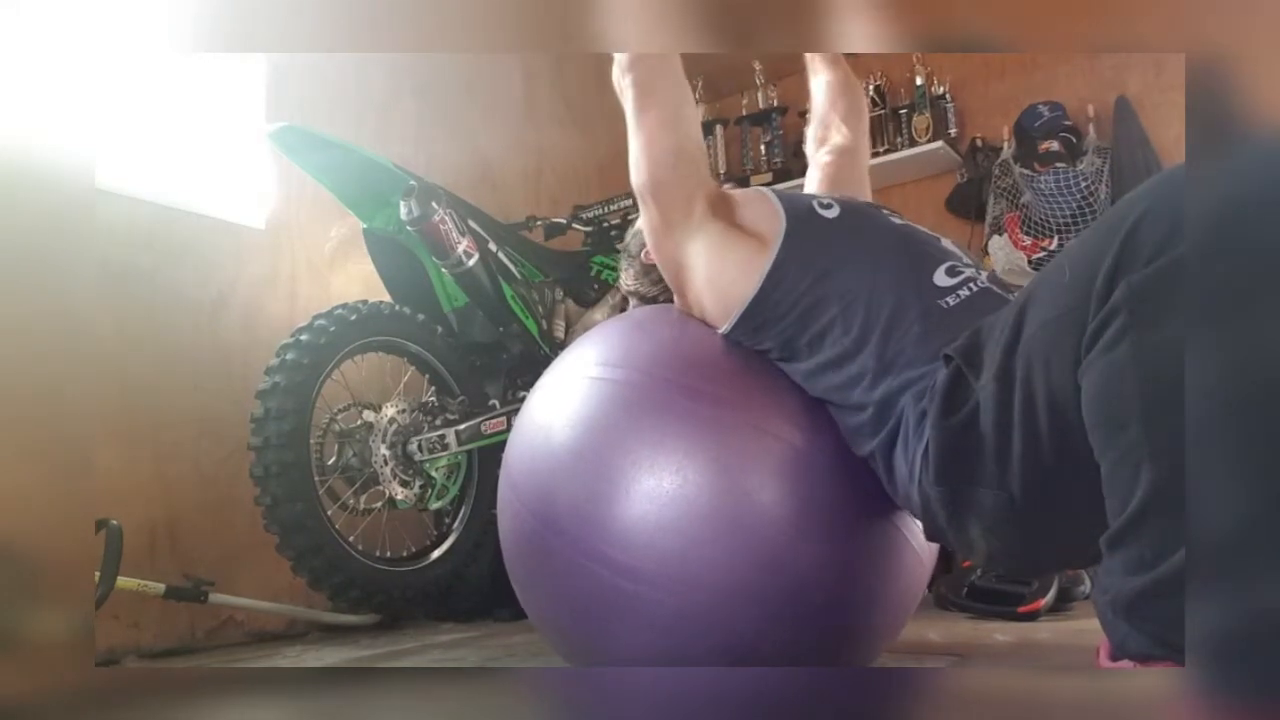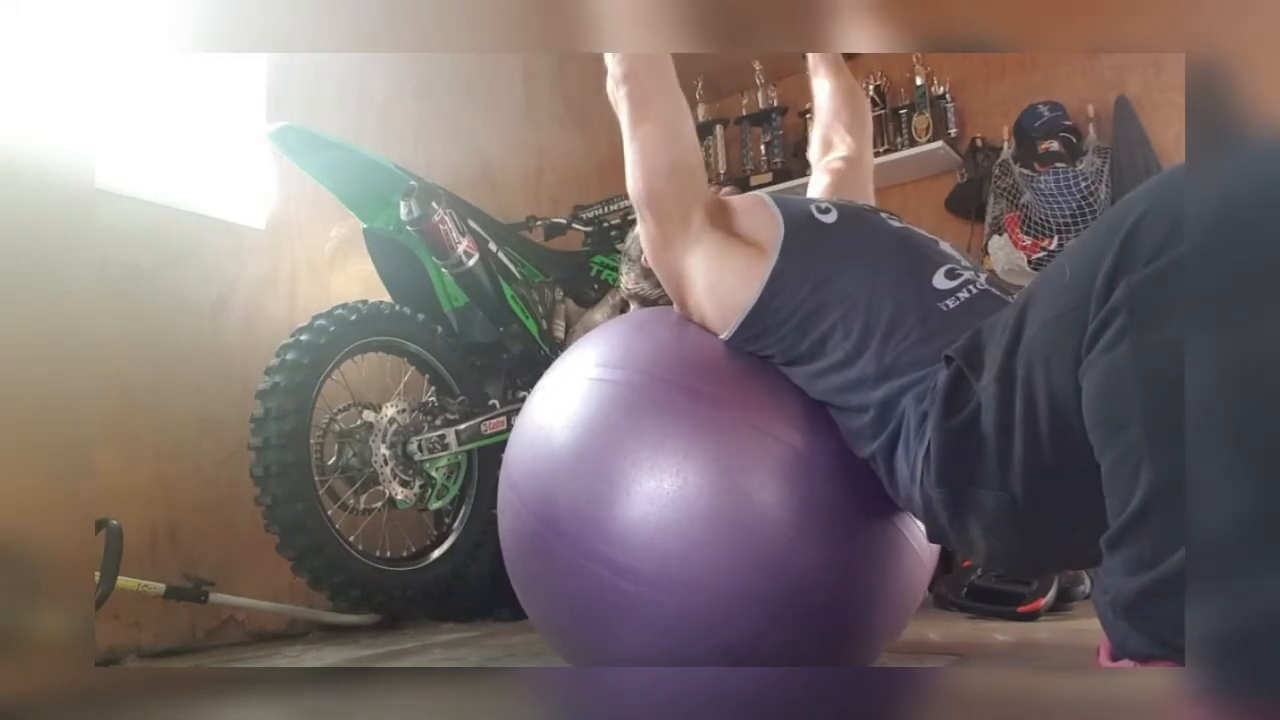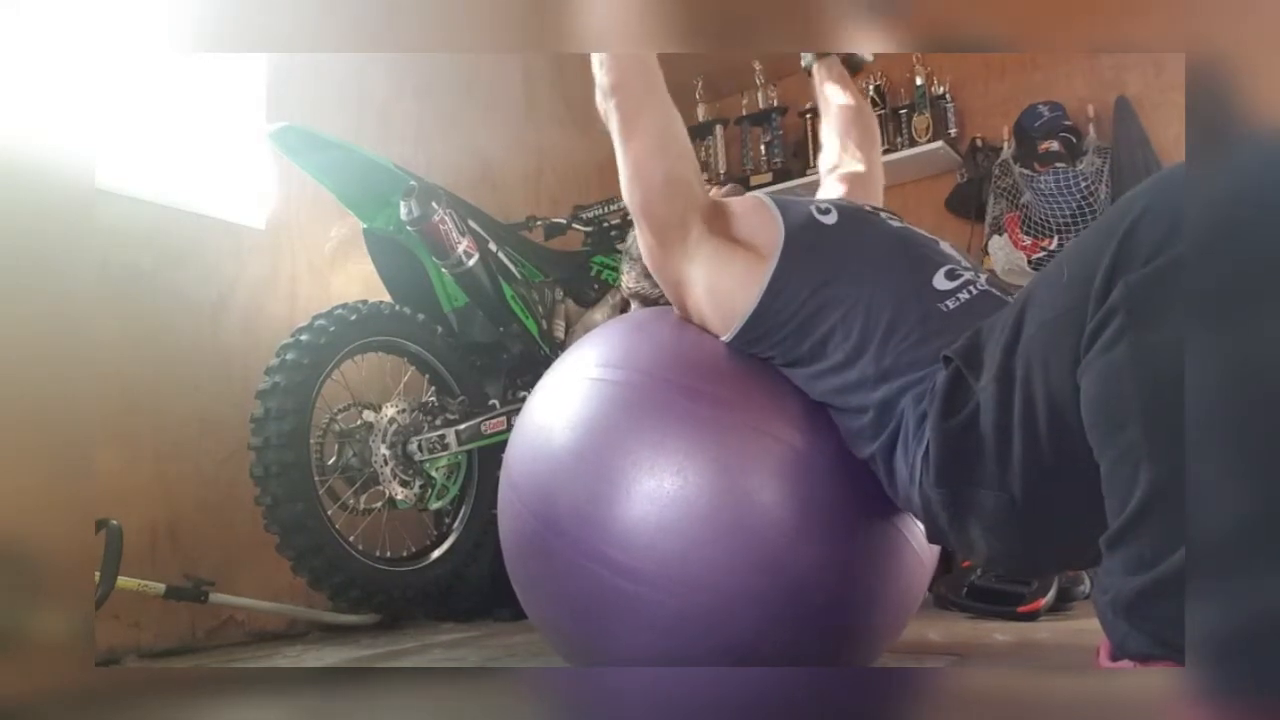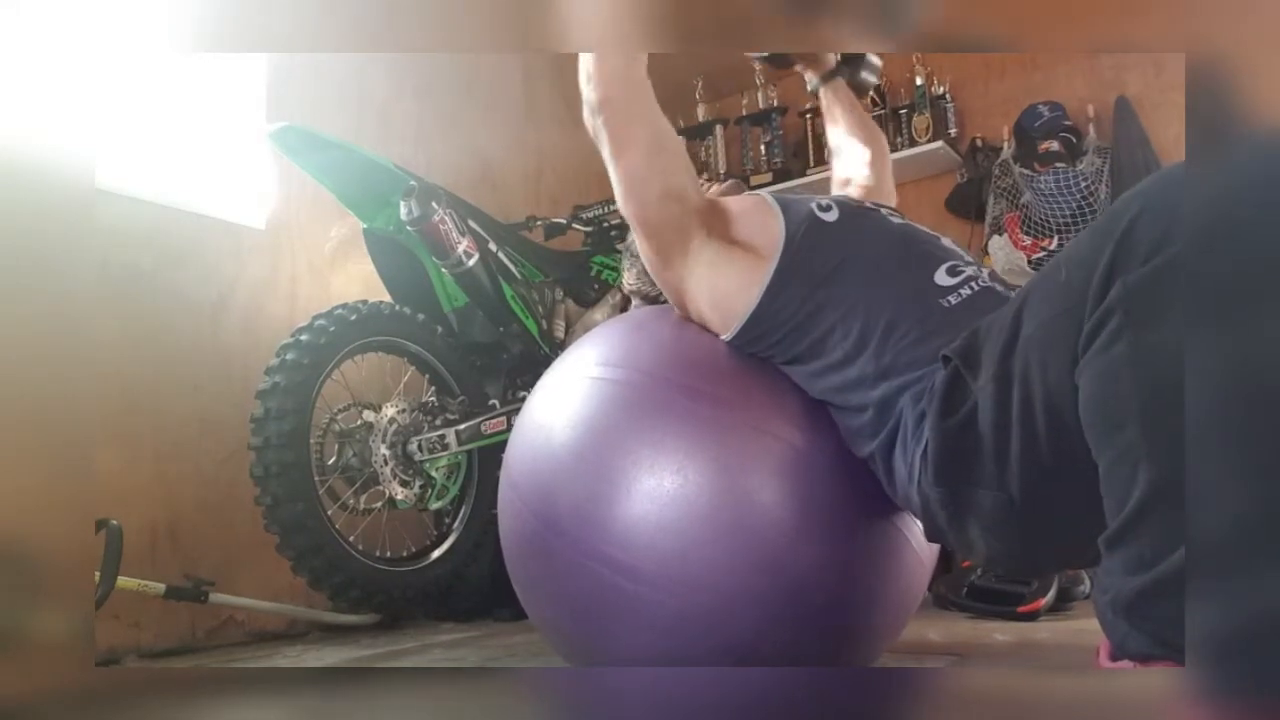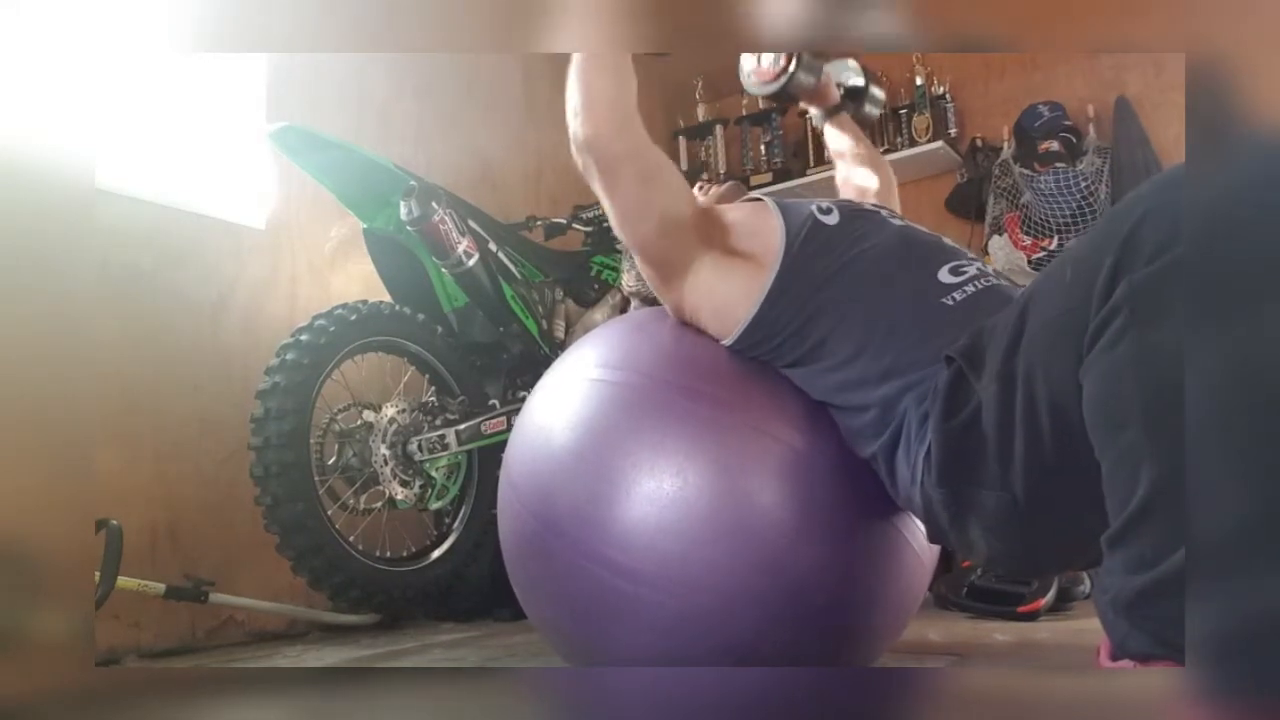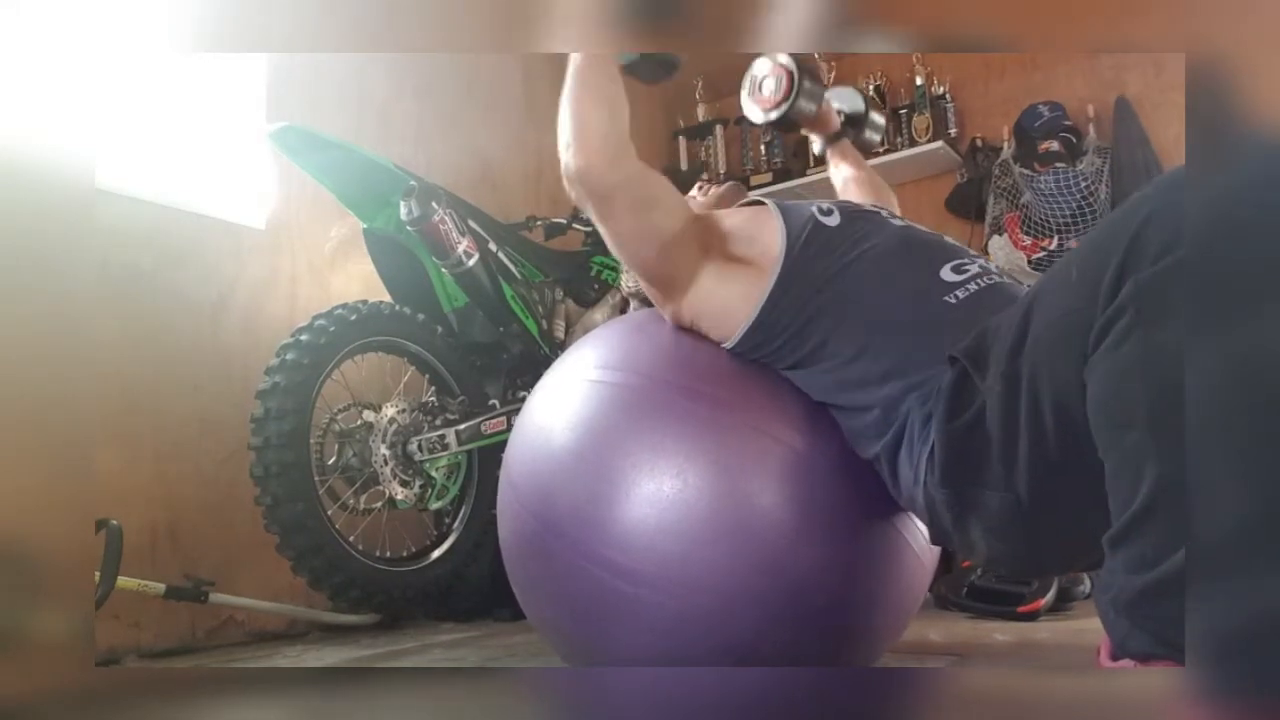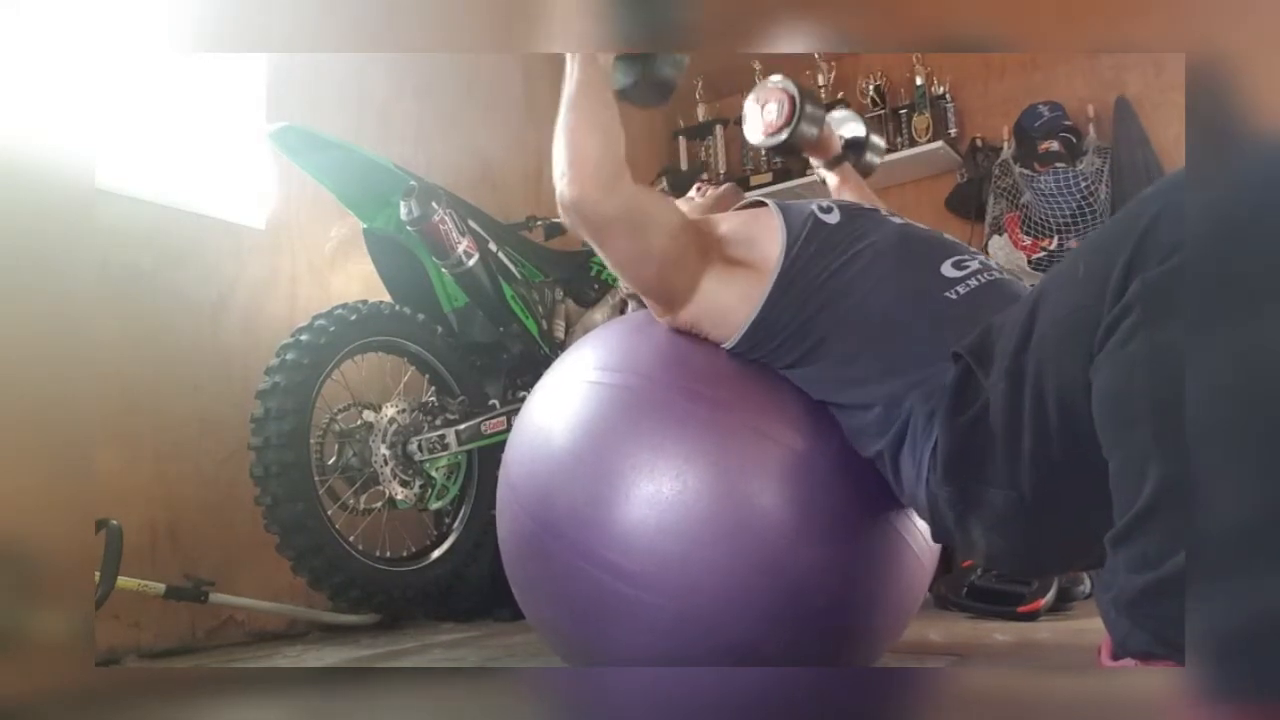
dt=0.1s
person 1, frame 1
left shoulder: (810, 216)
right shoulder: (691, 234)
left elbow: (837, 133)
right elbow: (642, 81)
right hip: (971, 427)
right ankle: (1152, 644)
person 1, frame 2
left shoulder: (802, 224)
right shoulder: (693, 244)
left elbow: (842, 143)
right elbow: (634, 84)
left wrist: (823, 53)
right hip: (972, 433)
right ankle: (1153, 644)
person 1, frame 3
right shoulder: (692, 248)
left elbow: (853, 154)
right elbow: (624, 93)
left wrist: (823, 59)
right hip: (970, 432)
right ankle: (1153, 643)
person 1, frame 4
left shoulder: (792, 231)
right shoulder: (695, 245)
left elbow: (869, 166)
right elbow: (614, 106)
left wrist: (826, 75)
right hip: (975, 431)
right ankle: (1151, 645)
person 1, frame 5
left shoulder: (791, 236)
right shoulder: (691, 253)
left elbow: (873, 184)
right elbow: (604, 142)
left wrist: (829, 105)
right hip: (974, 426)
right ankle: (1151, 643)
person 1, frame 6
left shoulder: (791, 237)
right shoulder: (693, 261)
left elbow: (882, 222)
right elbow: (594, 168)
left wrist: (830, 135)
right wrist: (591, 48)
right hip: (978, 431)
right ankle: (1150, 644)
person 1, frame 7
left shoulder: (782, 242)
right shoulder: (688, 267)
left elbow: (874, 232)
right elbow: (591, 196)
left wrist: (831, 158)
right wrist: (587, 61)
right hip: (977, 424)
right ankle: (1151, 643)
